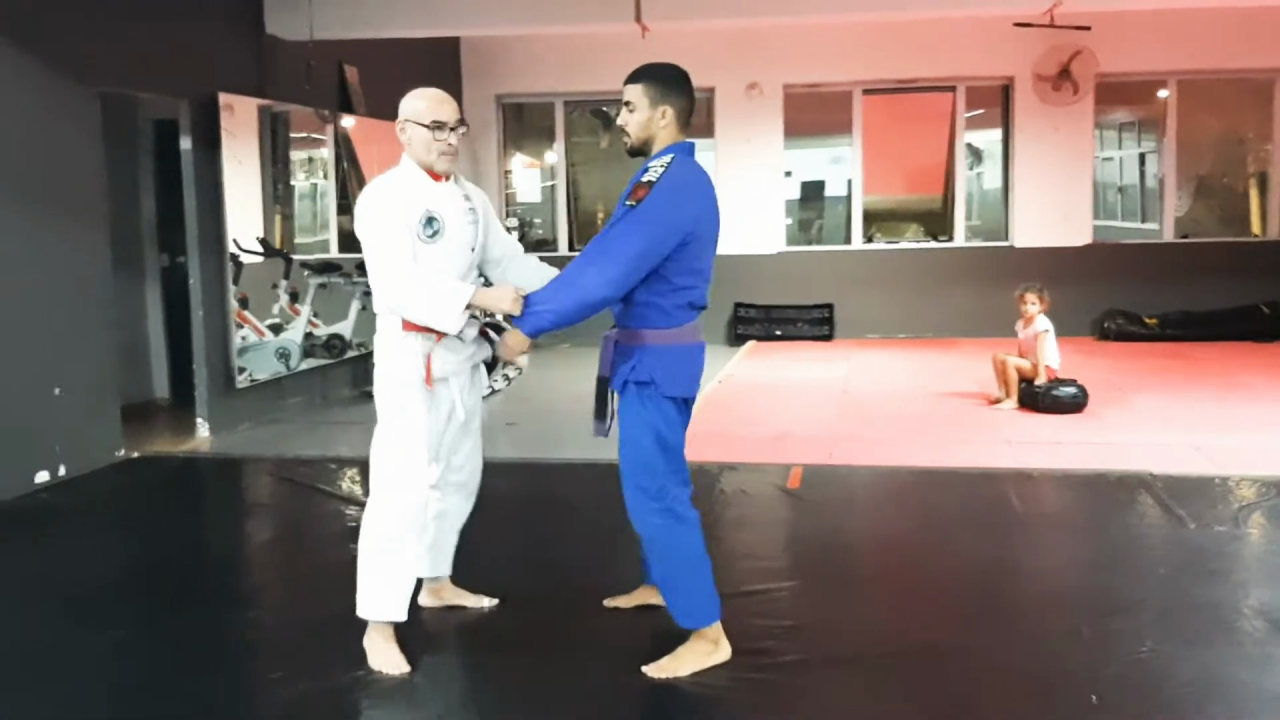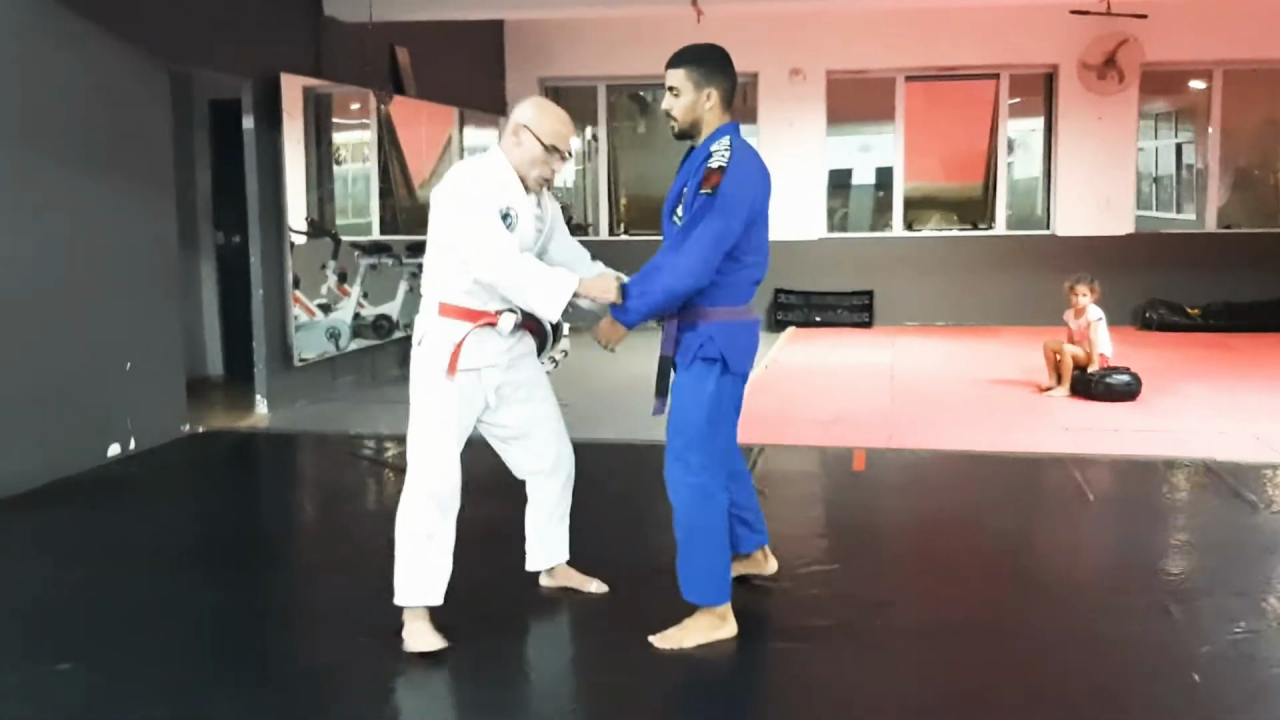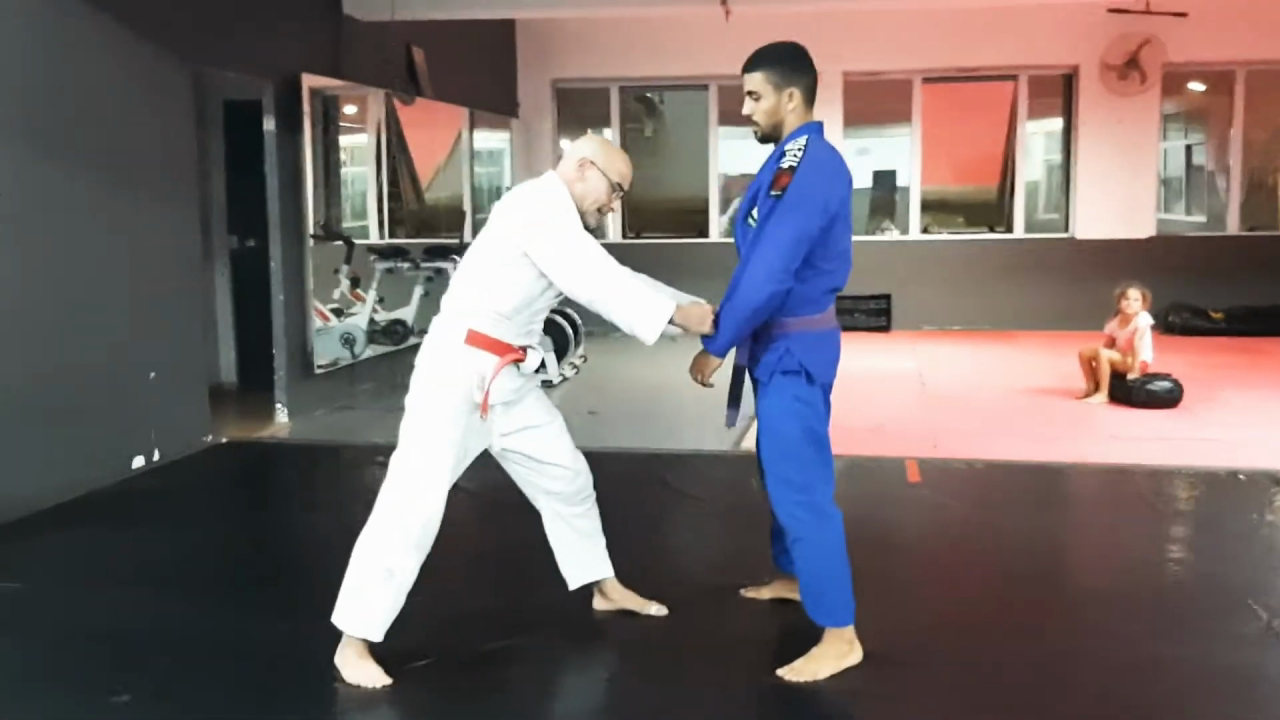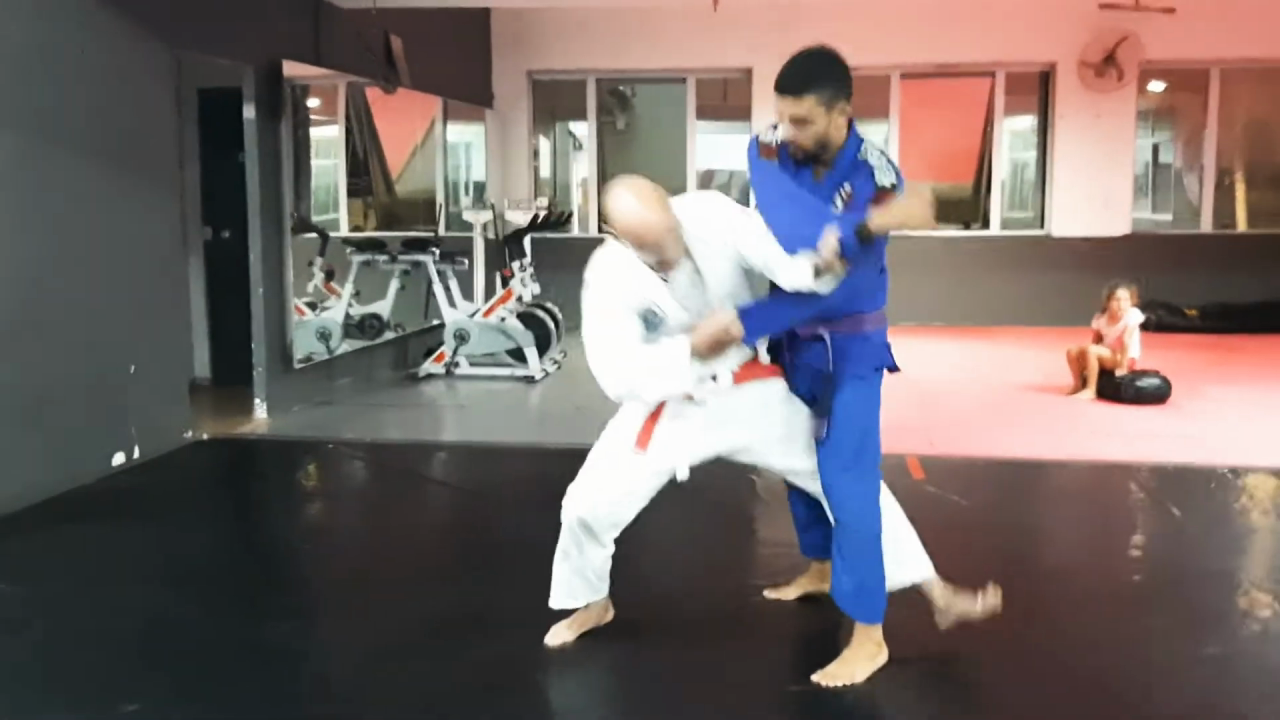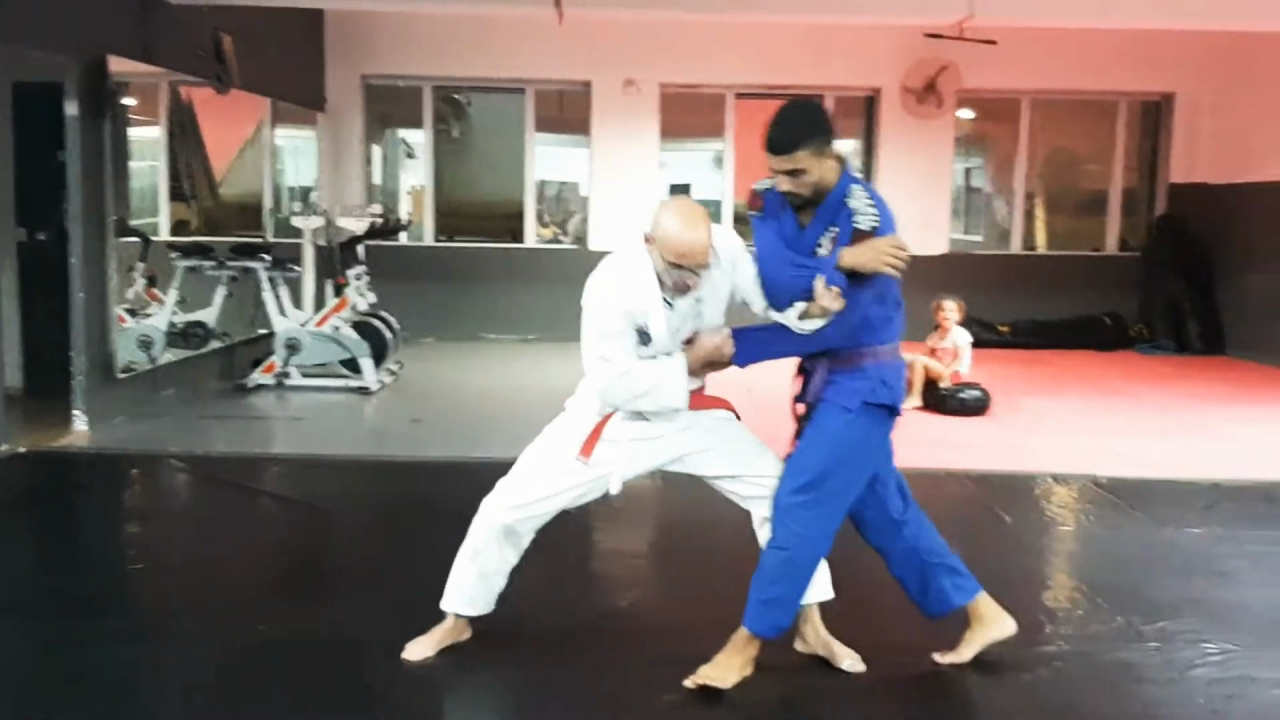
dt=1s
person 1, frame 1
left shoulder: (664, 186)
right shoulder: (687, 179)
left elbow: (605, 271)
left wrist: (527, 322)
right wrist: (546, 306)
left hip: (652, 358)
right hip: (663, 348)
left knee: (656, 493)
right knee: (651, 481)
left ankle: (707, 634)
right ankle: (663, 583)
person 1, frame 2
left shoulder: (729, 165)
right shoulder: (705, 158)
left elbow: (690, 265)
right elbow: (680, 253)
left wrist: (623, 314)
right wrist: (626, 293)
left hip: (713, 335)
right hip: (702, 331)
left knee: (692, 469)
right knee: (715, 454)
left ankle: (713, 611)
right ankle: (754, 552)
person 1, frame 3
left shoulder: (807, 167)
right shoulder: (799, 161)
left elbow: (766, 274)
left wrist: (715, 345)
right wrist: (729, 334)
left hip: (793, 347)
right hip: (783, 343)
left knee: (801, 486)
right knee: (781, 474)
left ankle: (840, 636)
right ankle: (795, 576)
person 1, frame 4
left shoulder: (878, 178)
right shoulder: (769, 153)
left elbow: (834, 284)
right elbow: (795, 232)
left wrist: (744, 324)
right wrist: (865, 222)
left hip: (847, 345)
right hip: (791, 339)
left knee: (846, 476)
left ankle: (868, 635)
right ankle: (825, 566)
person 1, frame 5
left shoulder: (866, 218)
right shoulder: (771, 200)
left elbow: (830, 327)
right elbow: (779, 286)
left wrist: (734, 347)
right wrist: (839, 264)
left hip: (861, 380)
right hip: (831, 378)
left knee: (801, 505)
right knee: (881, 506)
left ankle: (747, 643)
right ankle: (982, 612)
person 2, frame 1
left shoulder: (470, 198)
right shoulder: (384, 197)
left elbow: (510, 262)
right elbow: (399, 288)
right wrist: (478, 298)
left hip: (460, 356)
right hip: (410, 358)
left knee: (457, 477)
right knee: (403, 489)
left ankle: (435, 583)
right ankle: (379, 624)
person 2, frame 2
left shoulder: (539, 203)
right shoulder: (467, 184)
left elbow: (574, 261)
right elbow: (495, 264)
right wrist: (579, 289)
left hip: (509, 348)
right hip: (451, 349)
left knee: (551, 458)
right knee: (434, 477)
left ankle: (552, 566)
right ankle: (417, 612)
person 2, frame 3
left shoulder: (561, 223)
right shoulder: (537, 205)
left elbow: (615, 279)
right elbow: (592, 284)
left wrist: (697, 309)
right wrist: (676, 312)
left hip: (507, 375)
right hip: (458, 368)
left knee: (565, 476)
right knee: (415, 499)
left ankle: (605, 587)
right ankle: (354, 641)
person 2, frame 4
left shoulder: (709, 214)
right shoulder: (608, 277)
left elbow: (787, 264)
right elbow: (621, 377)
left wrist: (822, 261)
right wrist: (693, 348)
left hip: (746, 391)
right hip: (669, 402)
right knee: (590, 504)
left ankle: (934, 592)
right ankle: (592, 604)
person 2, frame 5
left shoulder: (723, 249)
right shoulder: (612, 286)
left elbow: (770, 294)
right elbow: (615, 386)
left wrist: (812, 306)
right wrist: (688, 364)
left hip: (689, 411)
right hip: (612, 416)
left knee: (777, 489)
right knee: (512, 505)
left ankle: (810, 627)
right ankle: (457, 620)
